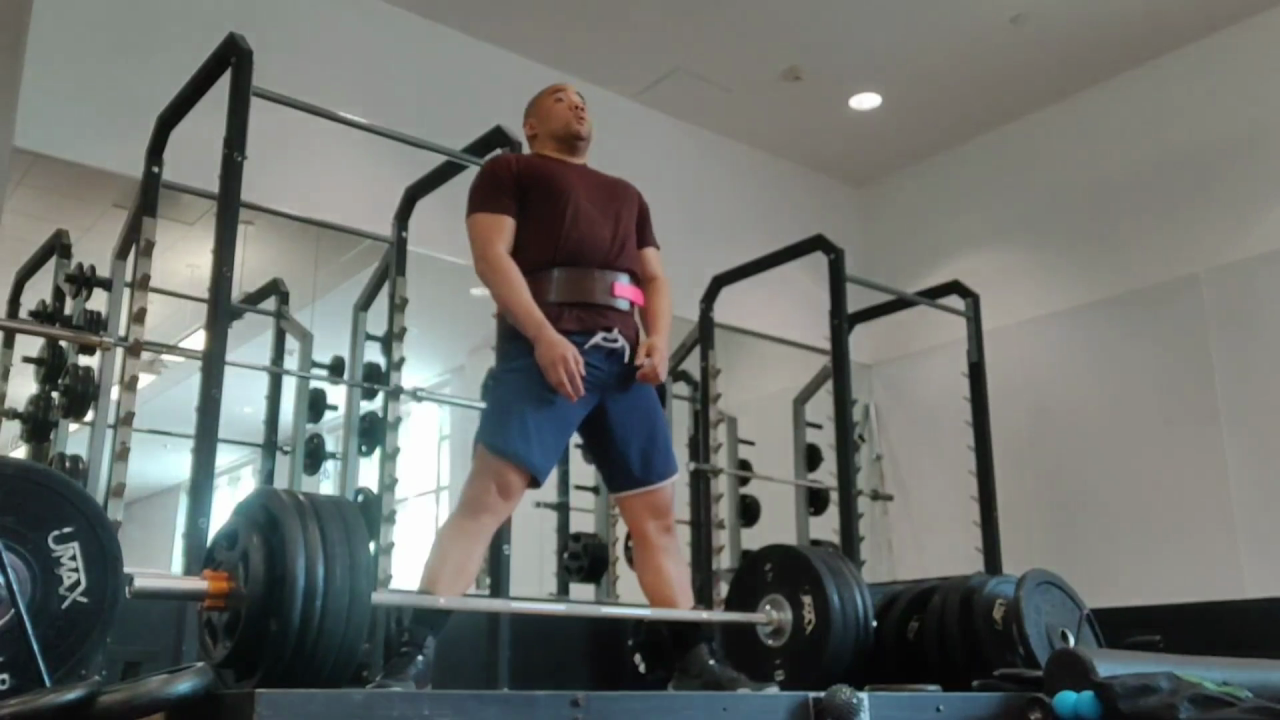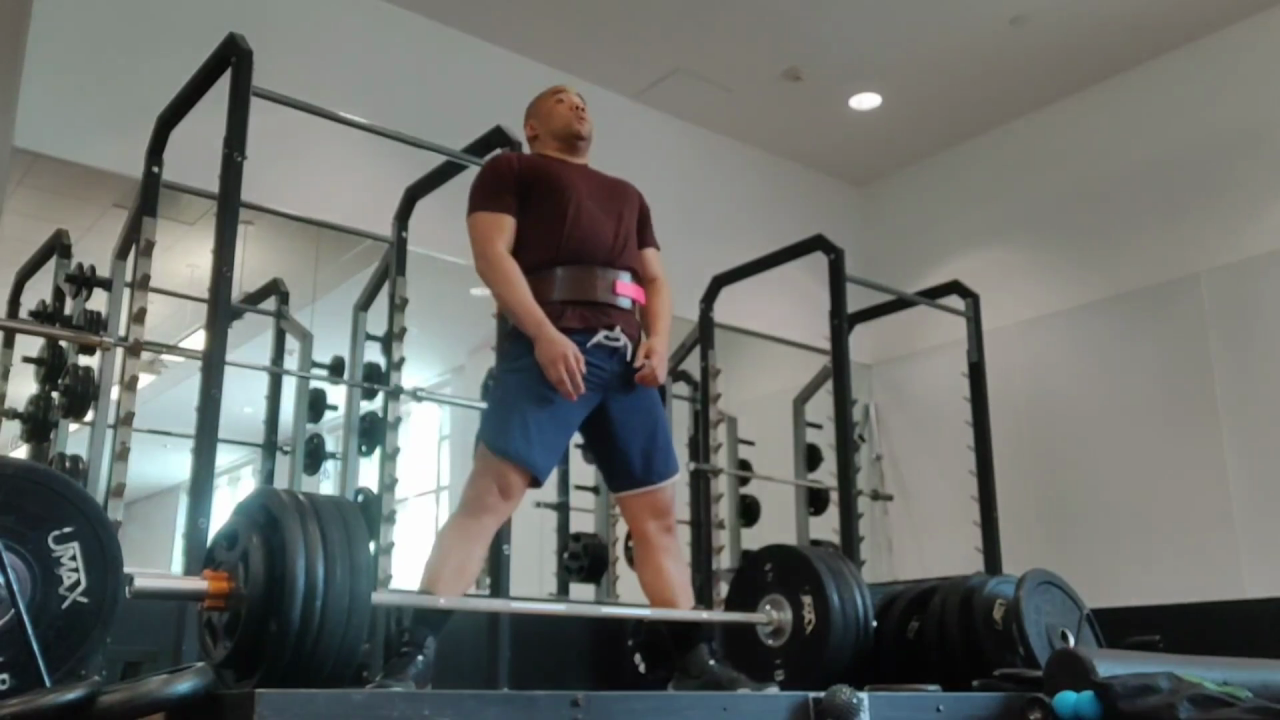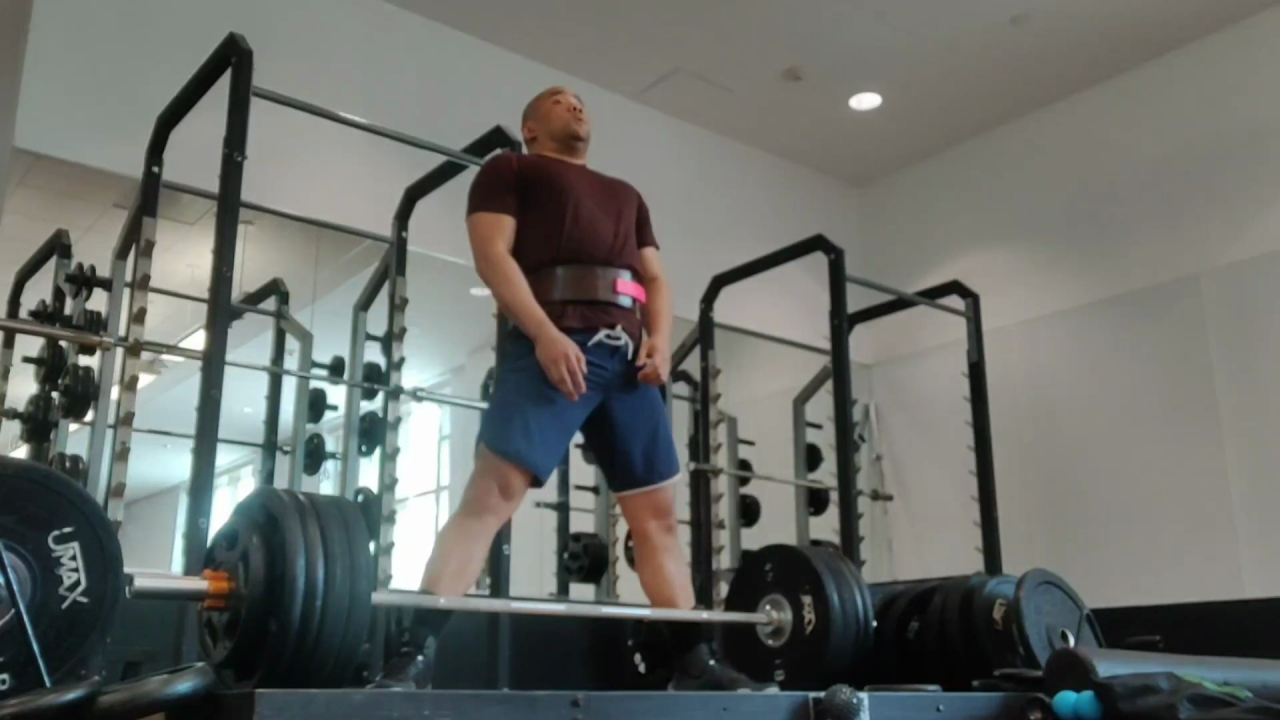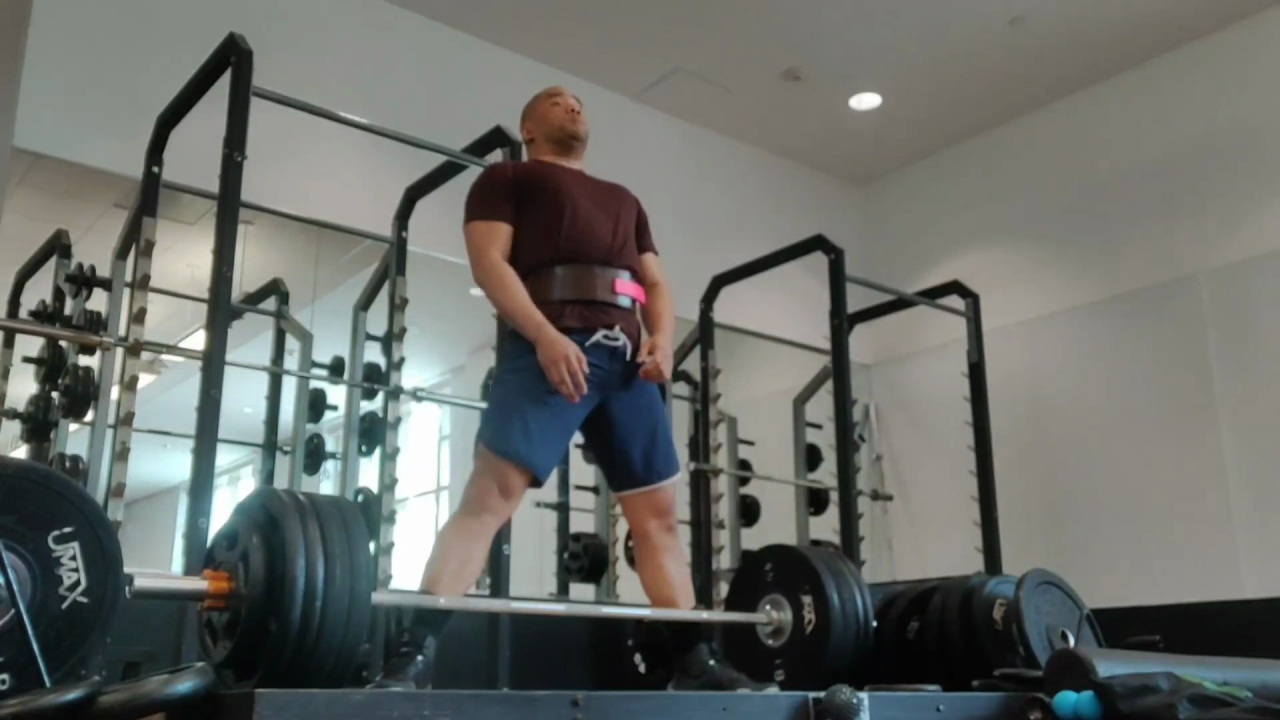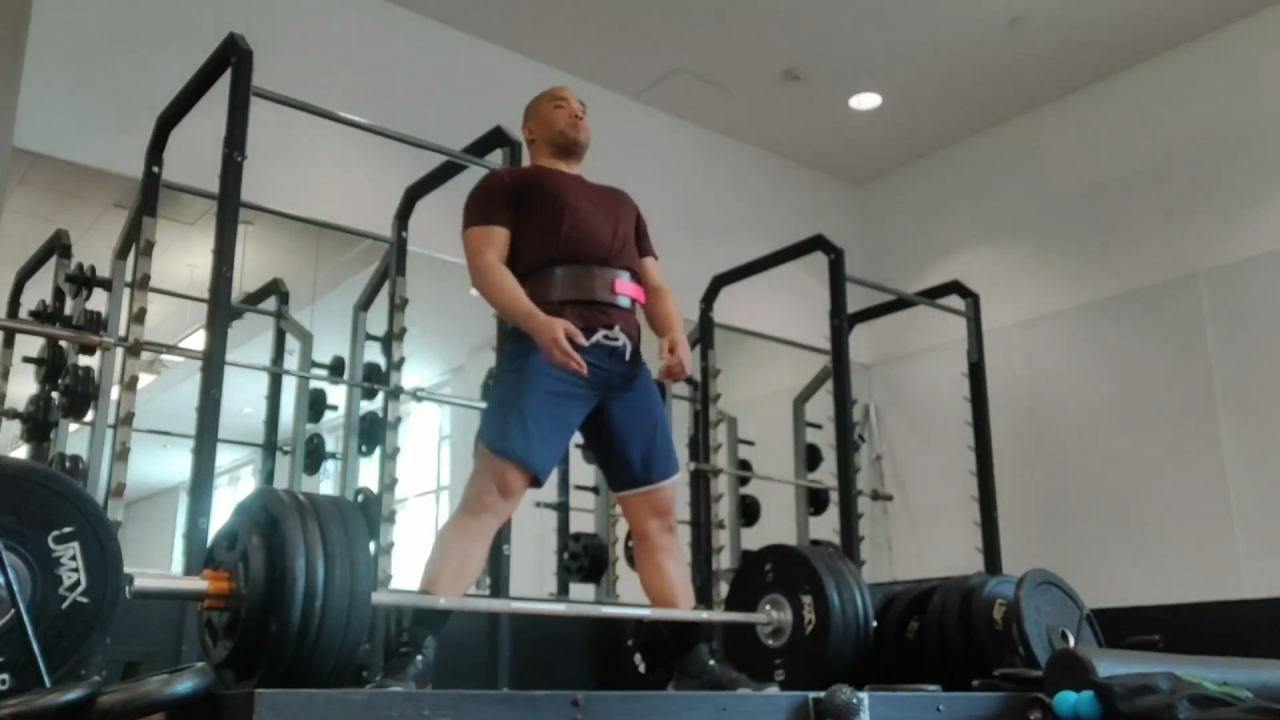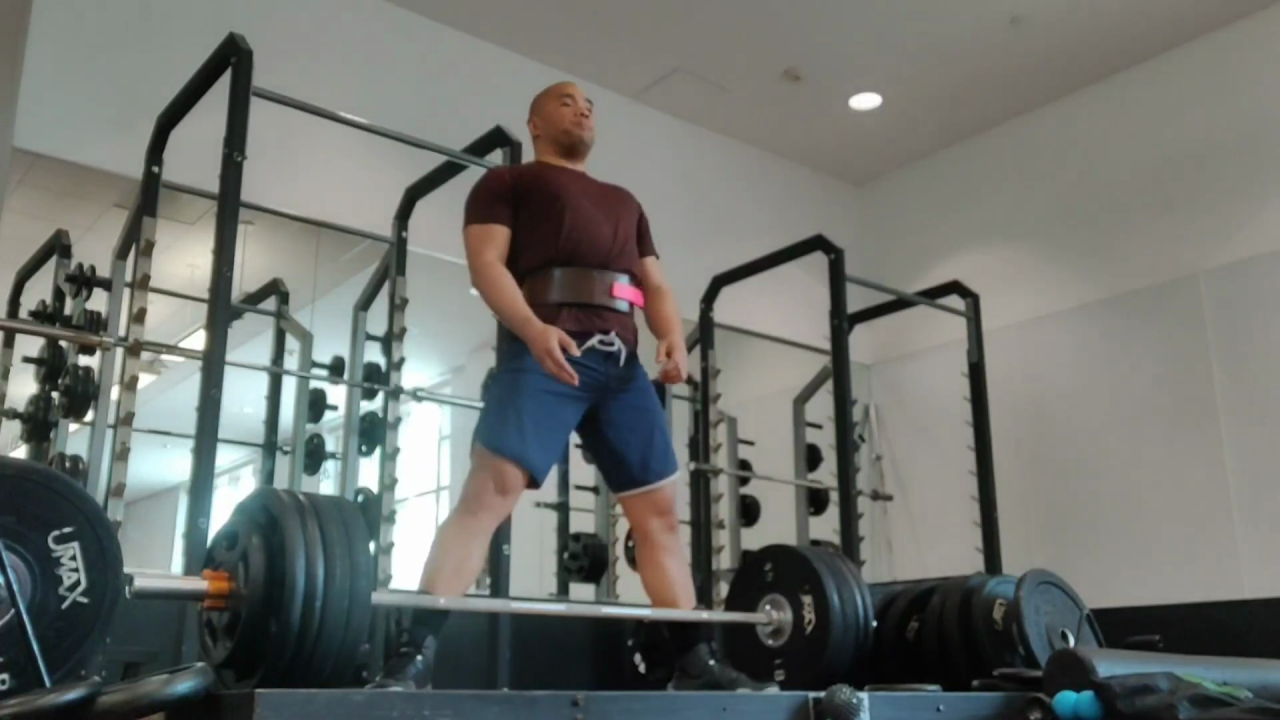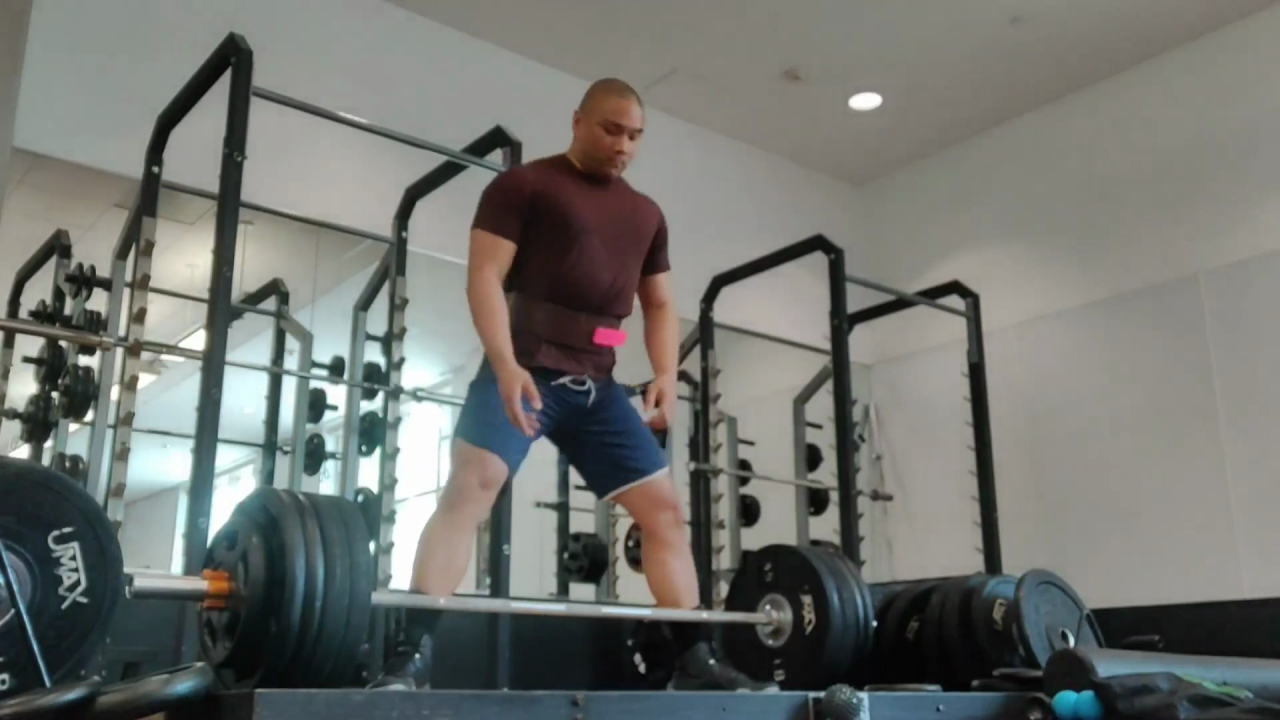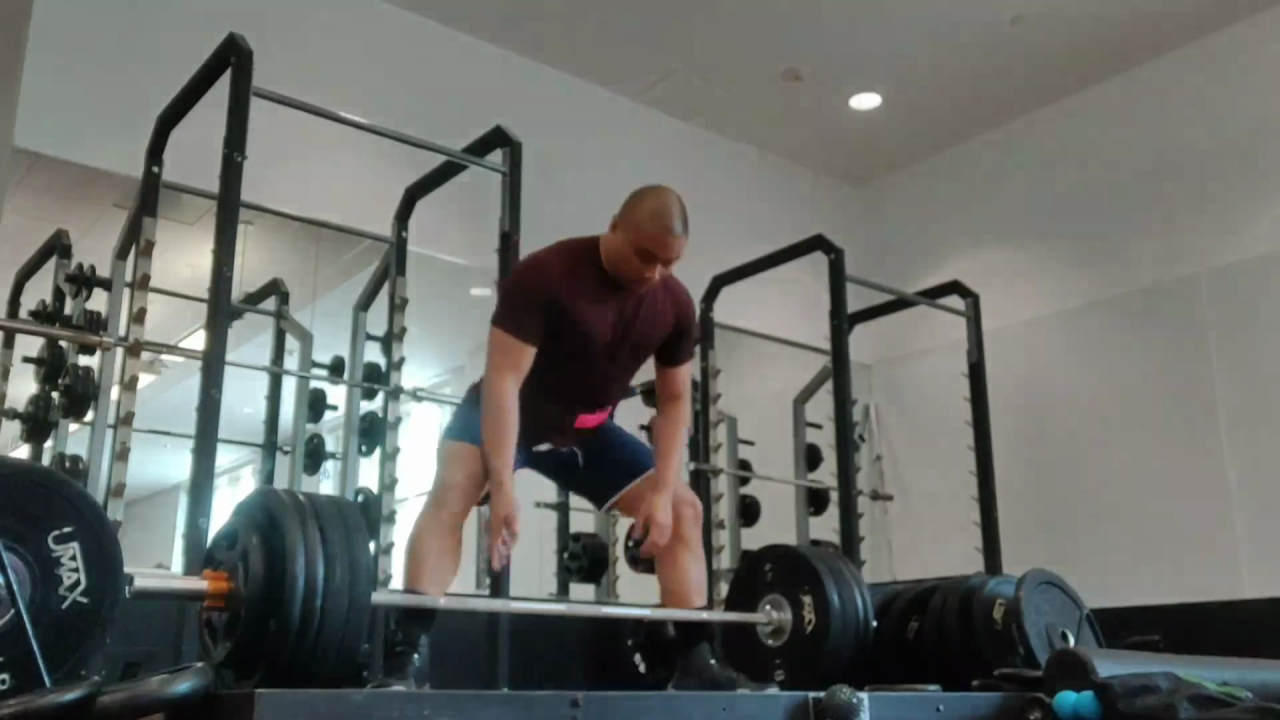
dt=0.3s
person 1, frame 1
left shoulder: (625, 194)
right shoulder: (509, 171)
left elbow: (655, 278)
right elbow: (491, 255)
left wrist: (658, 338)
right wrist: (543, 335)
left hip: (621, 355)
right hip: (545, 347)
left knee: (657, 512)
right knee: (488, 493)
left ankle: (694, 660)
right ankle: (413, 654)
person 1, frame 2
left shoulder: (627, 195)
right shoulder: (510, 170)
left elbow: (655, 278)
right elbow: (492, 253)
left wrist: (657, 340)
right wrist: (543, 334)
left hip: (625, 355)
right hip: (550, 346)
left knee: (658, 512)
right knee: (490, 493)
left ankle: (695, 659)
right ankle: (414, 654)
person 1, frame 3
left shoulder: (625, 194)
right shoulder: (509, 170)
left elbow: (655, 277)
right elbow: (492, 252)
left wrist: (659, 338)
right wrist: (544, 333)
left hip: (625, 354)
right hip: (550, 346)
left knee: (659, 512)
right knee: (491, 493)
left ankle: (695, 661)
right ankle: (414, 654)
person 1, frame 4
left shoulder: (622, 198)
right shoulder: (506, 178)
left elbow: (654, 280)
right elbow: (488, 259)
left wrist: (662, 337)
right wrist: (543, 336)
left hip: (624, 357)
right hip: (549, 347)
left knee: (659, 511)
right knee: (491, 494)
left ankle: (695, 659)
right ankle: (414, 654)
person 1, frame 5
left shoulder: (621, 203)
right shoulder: (506, 185)
left elbow: (655, 284)
right elbow: (485, 263)
left wrist: (675, 331)
right wrist: (538, 322)
left hip: (625, 357)
right hip: (547, 348)
left knee: (658, 512)
right knee: (491, 494)
left ankle: (695, 659)
right ankle: (413, 653)
person 1, frame 6
left shoulder: (623, 202)
right shoulder: (508, 182)
left elbow: (655, 286)
right elbow: (486, 262)
left wrist: (673, 337)
right wrist: (531, 328)
left hip: (622, 360)
right hip: (546, 350)
left knee: (660, 512)
right knee: (490, 493)
left ankle: (695, 659)
right ankle: (414, 653)
person 1, frame 7
left shoulder: (645, 213)
right shoulder: (523, 185)
left elbow: (659, 304)
right elbow: (484, 278)
left wrist: (665, 374)
right wrist: (505, 366)
left hip: (596, 383)
right hip: (525, 372)
left knee: (664, 508)
right knee: (470, 488)
left ankle: (695, 658)
right ankle: (411, 652)
person 1, frame 8
left shoulder: (675, 304)
right shoulder: (546, 273)
left elbow: (674, 400)
right elbow: (504, 382)
left wrist: (662, 492)
right wrist: (502, 484)
left hip: (588, 432)
right hip: (510, 416)
left knee: (686, 508)
right knee: (452, 489)
left ankle: (696, 659)
